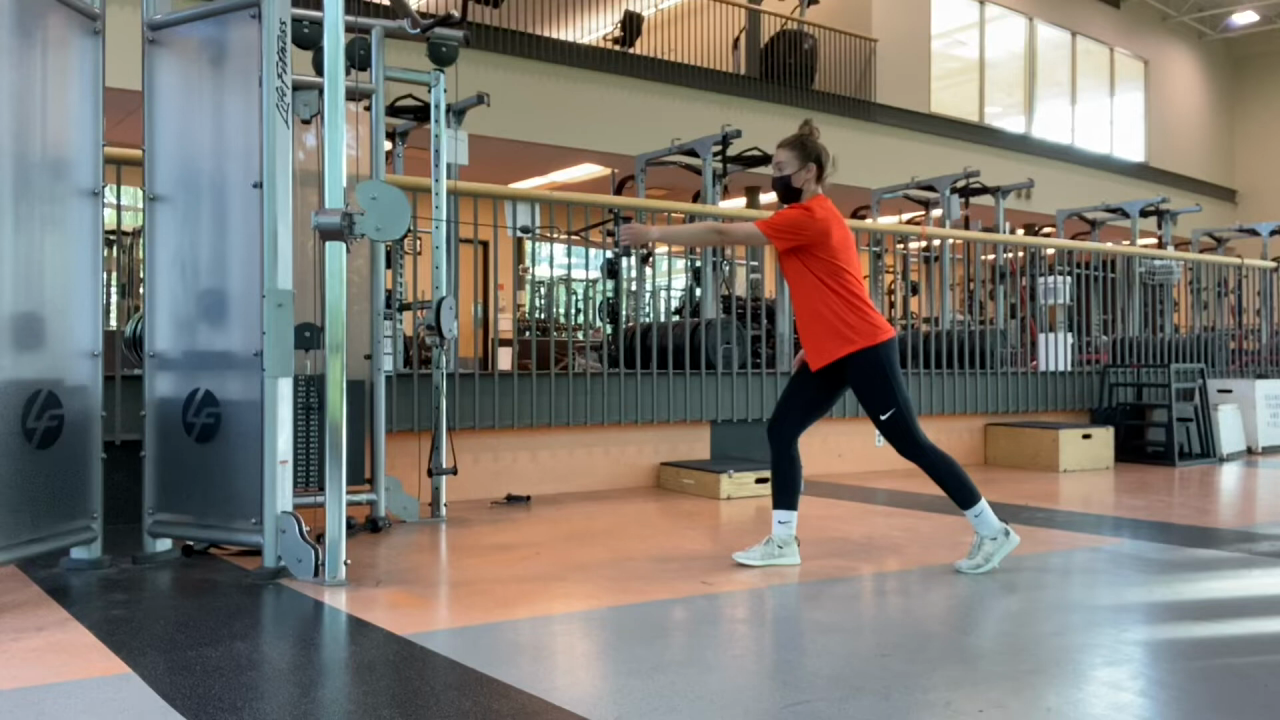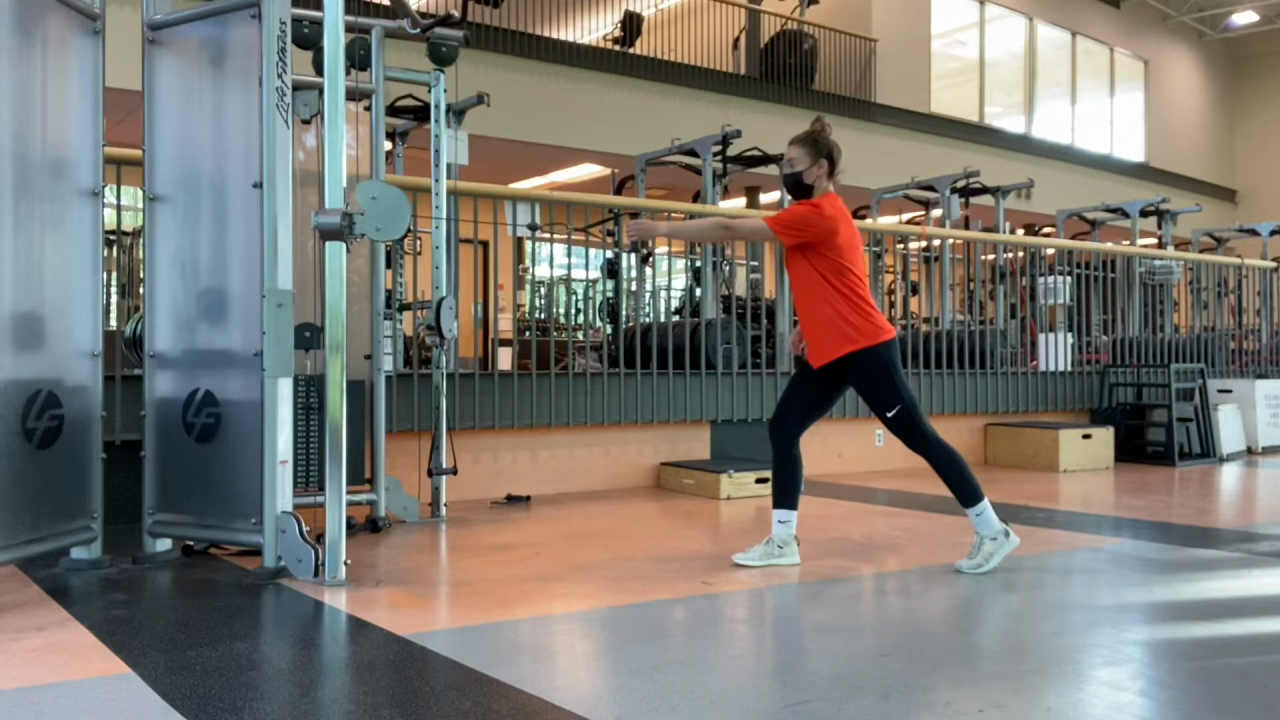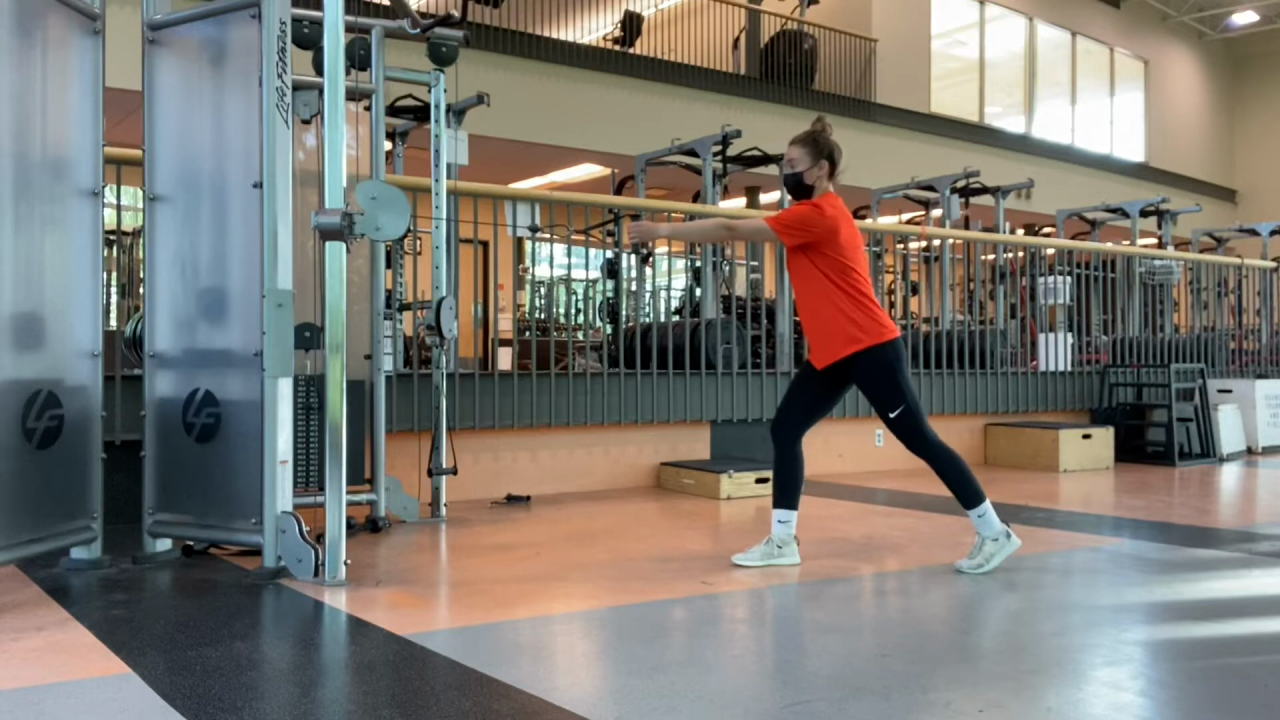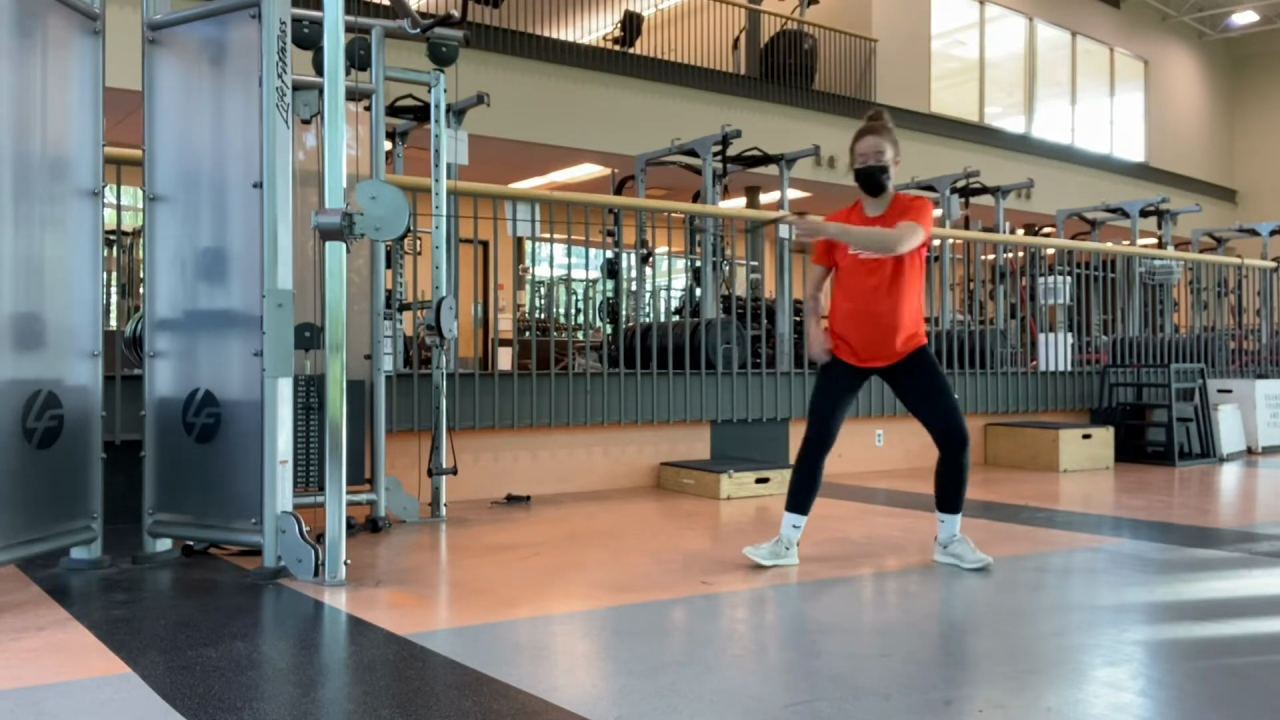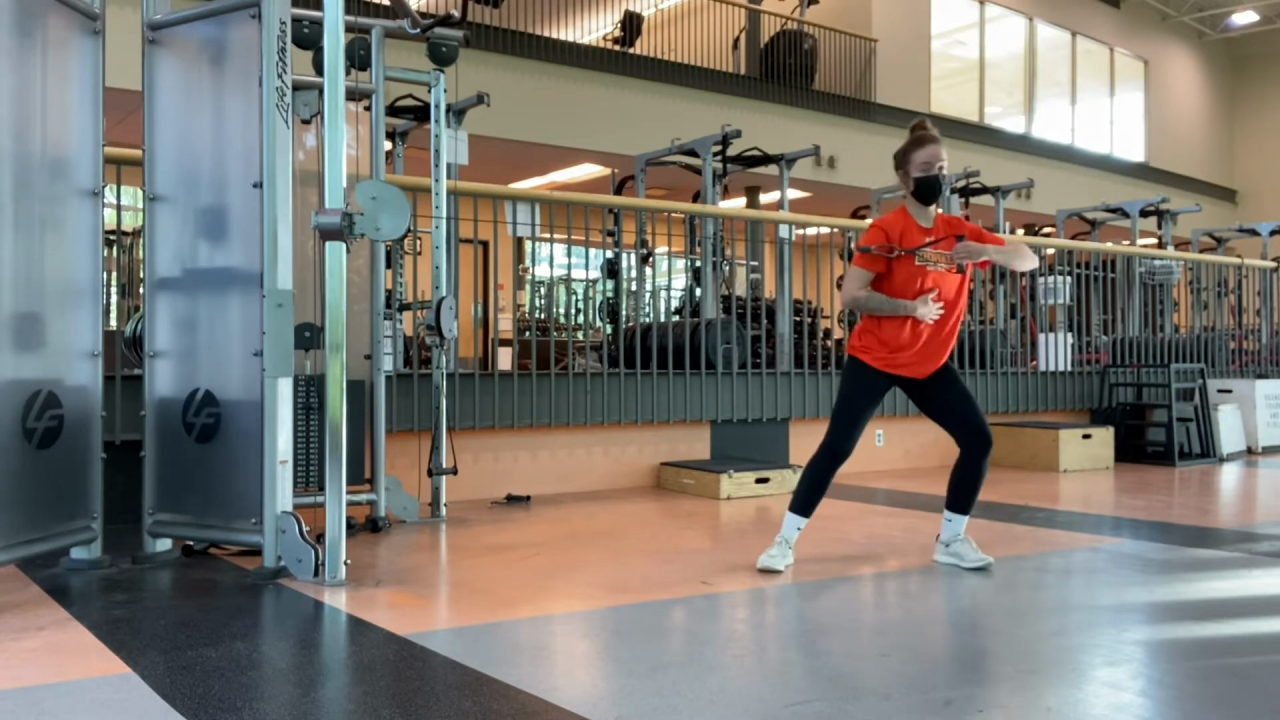
dt=0.5s
person 1, frame 1
left shoulder: (809, 217)
right shoulder: (808, 219)
left elbow: (724, 234)
left wrist: (653, 234)
right wrist: (809, 345)
left hip: (865, 350)
right hip: (830, 354)
left knee: (910, 443)
right knee: (780, 432)
left ankle: (992, 532)
right ankle: (783, 541)
person 1, frame 2
left shoulder: (819, 215)
right shoulder: (815, 215)
left elbow: (731, 229)
left wrist: (661, 229)
right wrist: (808, 326)
left hip: (865, 349)
right hip: (829, 353)
left knee: (919, 438)
right knee: (782, 431)
left ankle: (992, 531)
right ankle: (783, 541)
person 1, frame 3
left shoulder: (820, 213)
right shoulder: (813, 218)
left elbow: (734, 230)
left wrist: (664, 230)
left hip: (871, 349)
right hip: (831, 353)
left knee: (919, 438)
right knee: (784, 431)
left ankle: (994, 533)
right ankle: (782, 541)
person 1, frame 4
left shoulder: (915, 209)
right shoulder: (838, 223)
left elbow: (899, 241)
right elbow: (814, 286)
left wrist: (829, 232)
right wrist: (815, 327)
left hip: (906, 349)
right hip: (845, 351)
left knee: (955, 437)
right knee: (816, 440)
left ankle: (949, 538)
right ankle: (787, 541)
person 1, frame 5
left shoulder: (960, 231)
right shoulder: (886, 230)
left elbow: (1028, 259)
right elbow: (851, 296)
left wrist: (988, 250)
right wrist: (911, 308)
left hip: (931, 364)
right hip: (874, 359)
left knee: (978, 440)
right knee: (837, 446)
left ankle: (951, 540)
right ankle: (785, 541)
